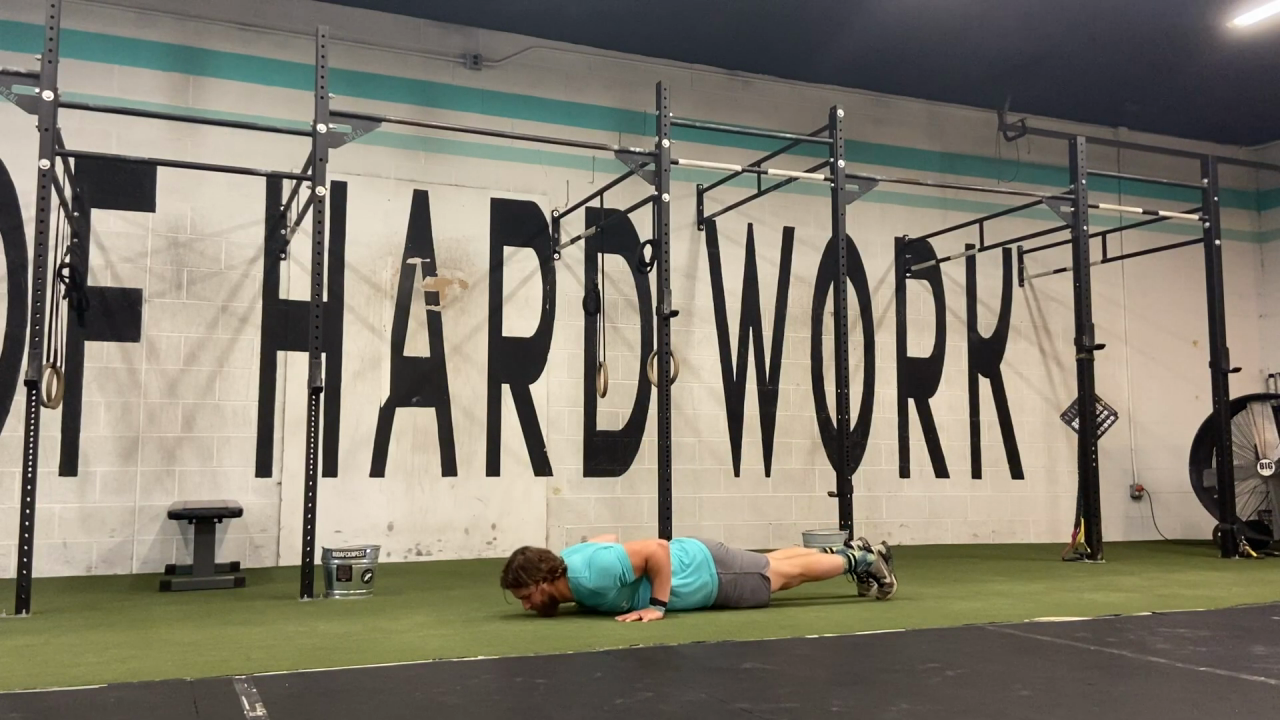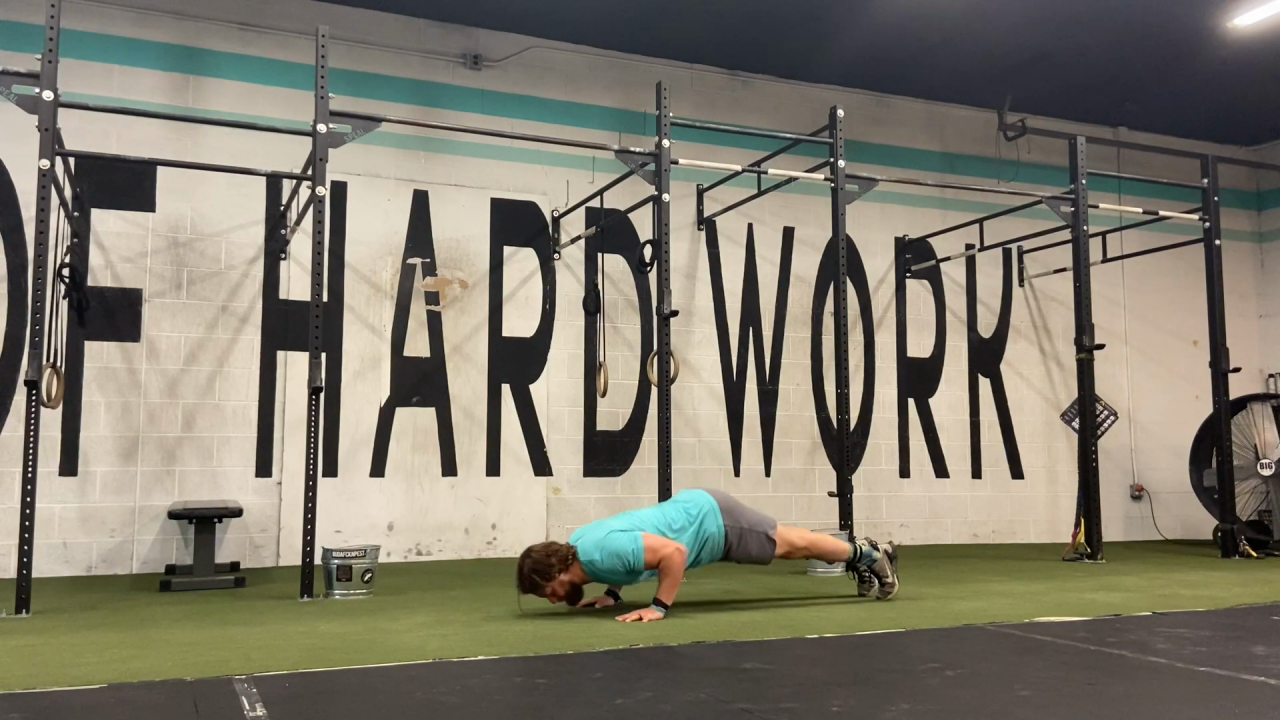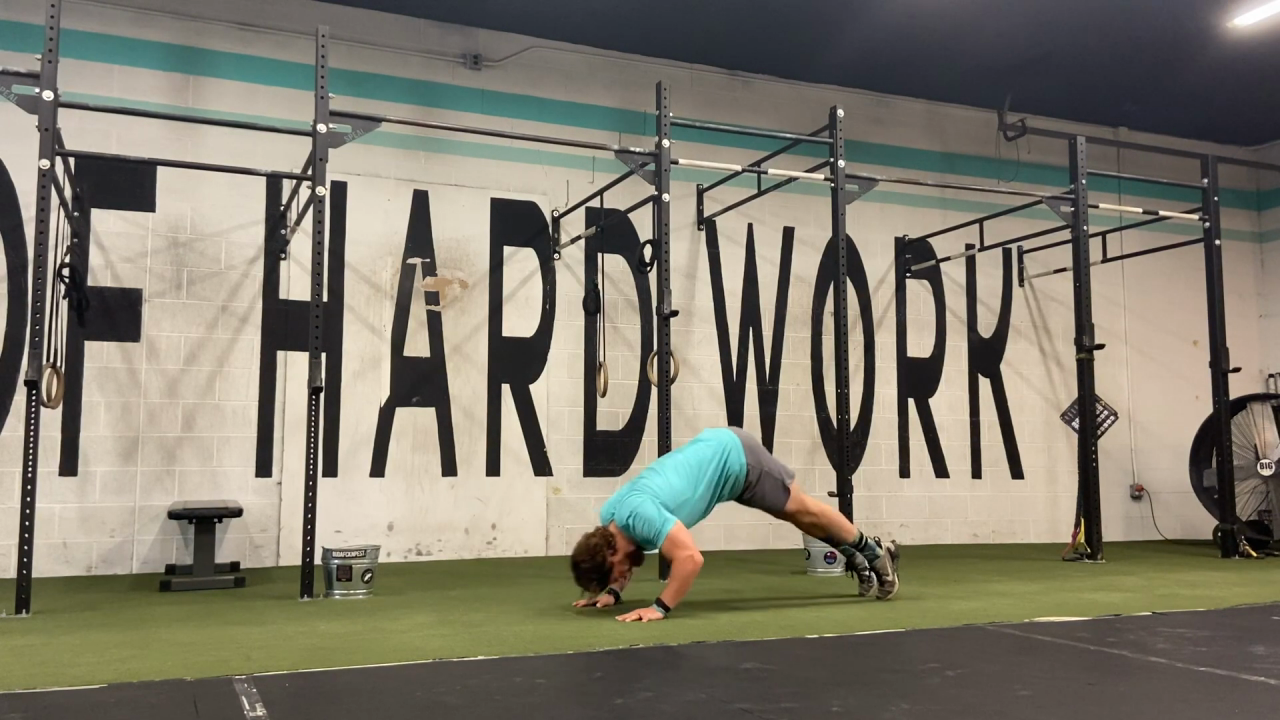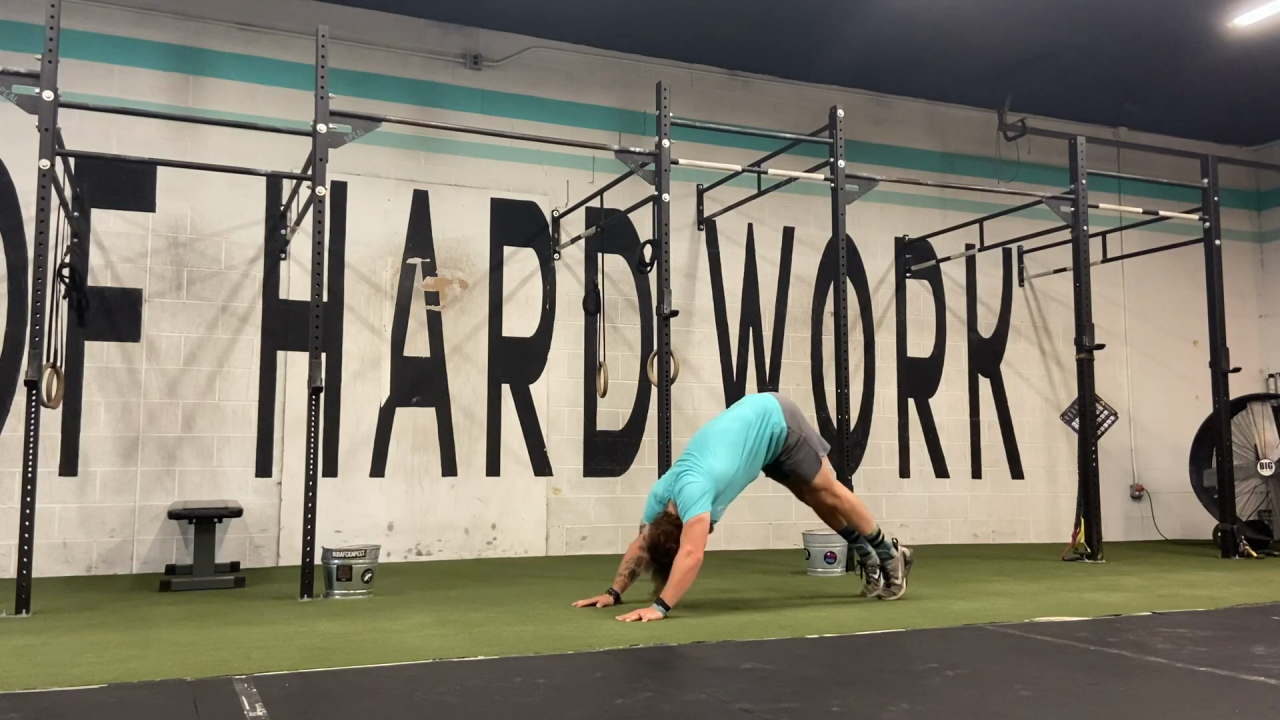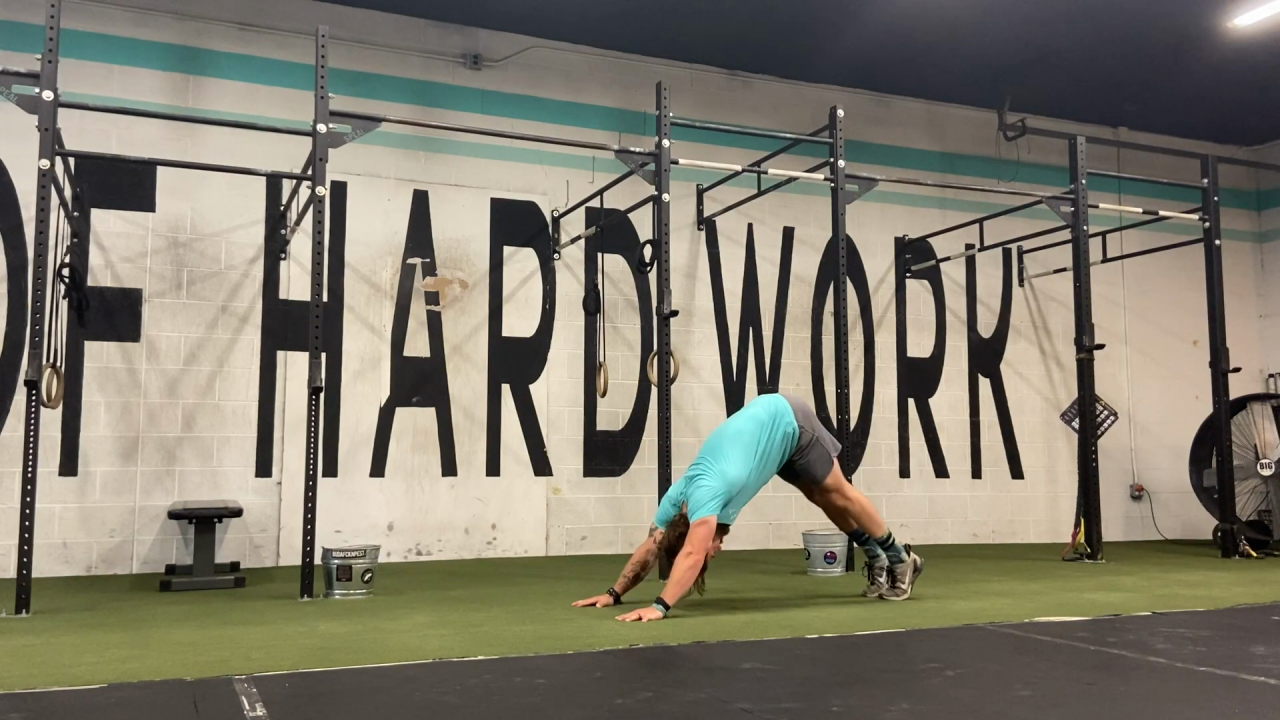
dt=0.4s
person 1, frame 1
left shoulder: (590, 578)
right shoulder: (567, 559)
left elbow: (657, 548)
right elbow: (607, 538)
left wrist: (657, 605)
right wrist: (602, 600)
left hip: (707, 573)
right hip: (690, 557)
left knee: (787, 573)
right knee: (776, 564)
left ankle: (863, 559)
right ankle: (850, 551)
person 1, frame 2
left shoulder: (601, 554)
right shoulder: (576, 542)
left elbow: (674, 551)
left wrist: (660, 606)
right wrist: (611, 593)
left hip: (711, 522)
right hip: (694, 512)
left knee: (792, 544)
right knee: (786, 542)
left ankle: (869, 554)
right ankle: (859, 549)
person 1, frame 3
left shoulder: (636, 515)
right shoulder: (610, 516)
left elbow: (690, 558)
left wrist: (660, 607)
right wrist: (612, 591)
left hip: (733, 456)
right hip: (714, 450)
left knee: (802, 510)
right knee: (794, 514)
left ankle: (874, 553)
right ankle: (856, 560)
person 1, frame 4
left shoulder: (691, 491)
right shoulder: (661, 495)
left elbow: (692, 555)
right elbow: (640, 544)
left wrist: (660, 607)
right wrist: (614, 593)
left hip: (775, 419)
right hip: (750, 418)
left knee: (826, 492)
right knee: (811, 496)
left ankle: (889, 554)
right ankle: (869, 557)
person 1, frame 5
left shoulder: (704, 494)
right shoulder: (676, 499)
left elbow: (690, 556)
right elbow: (650, 548)
left wrist: (659, 607)
right wrist: (614, 593)
left hip: (788, 420)
right hip: (763, 420)
left knee: (837, 494)
right knee: (821, 498)
left ankle: (899, 558)
right ankle: (877, 558)
